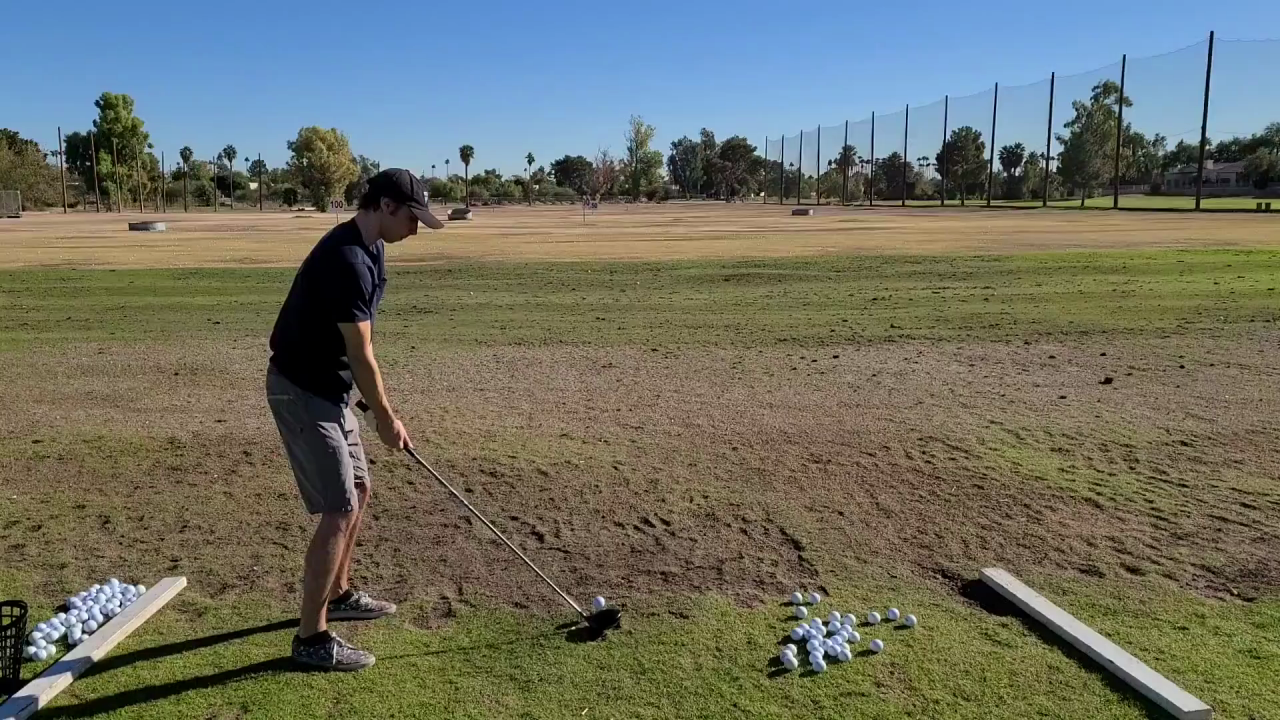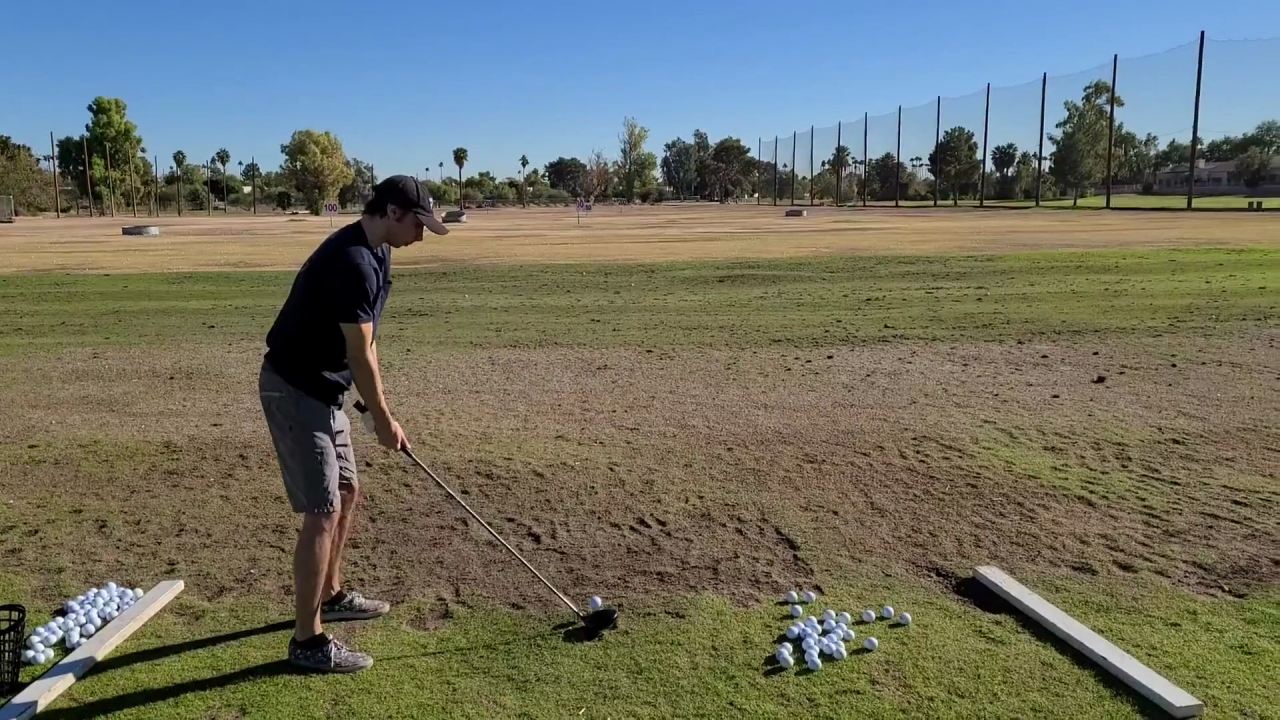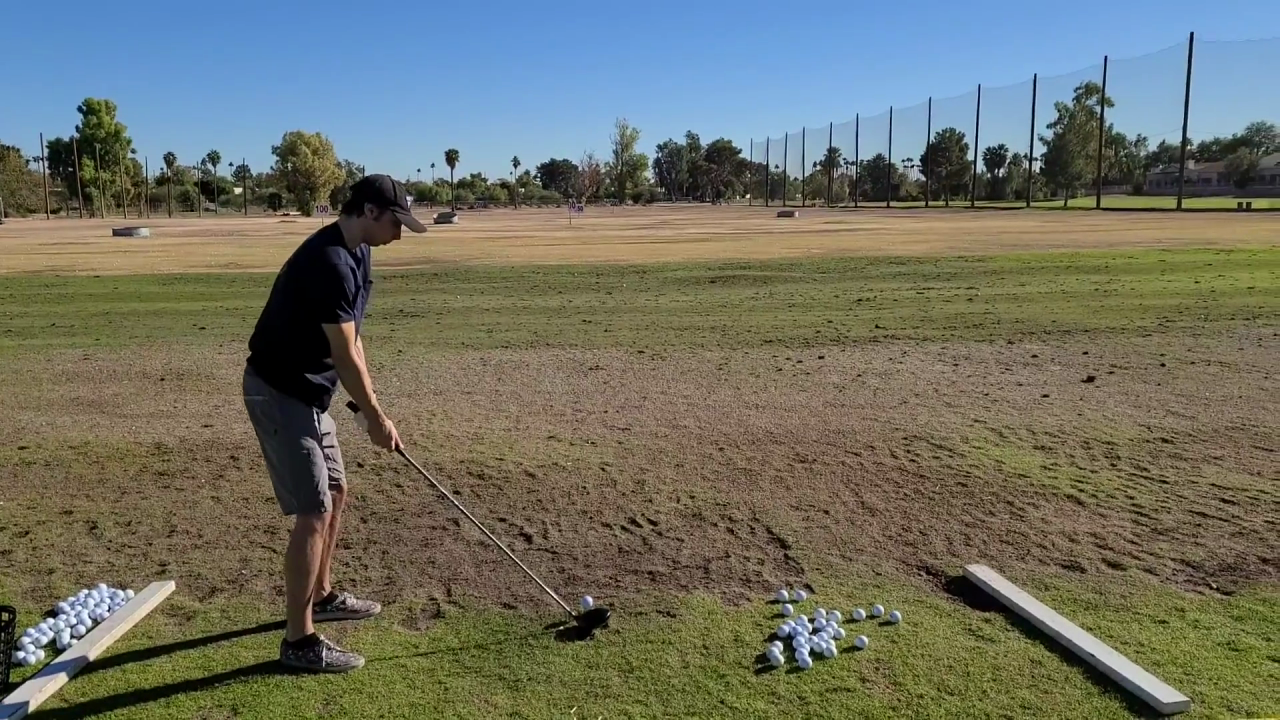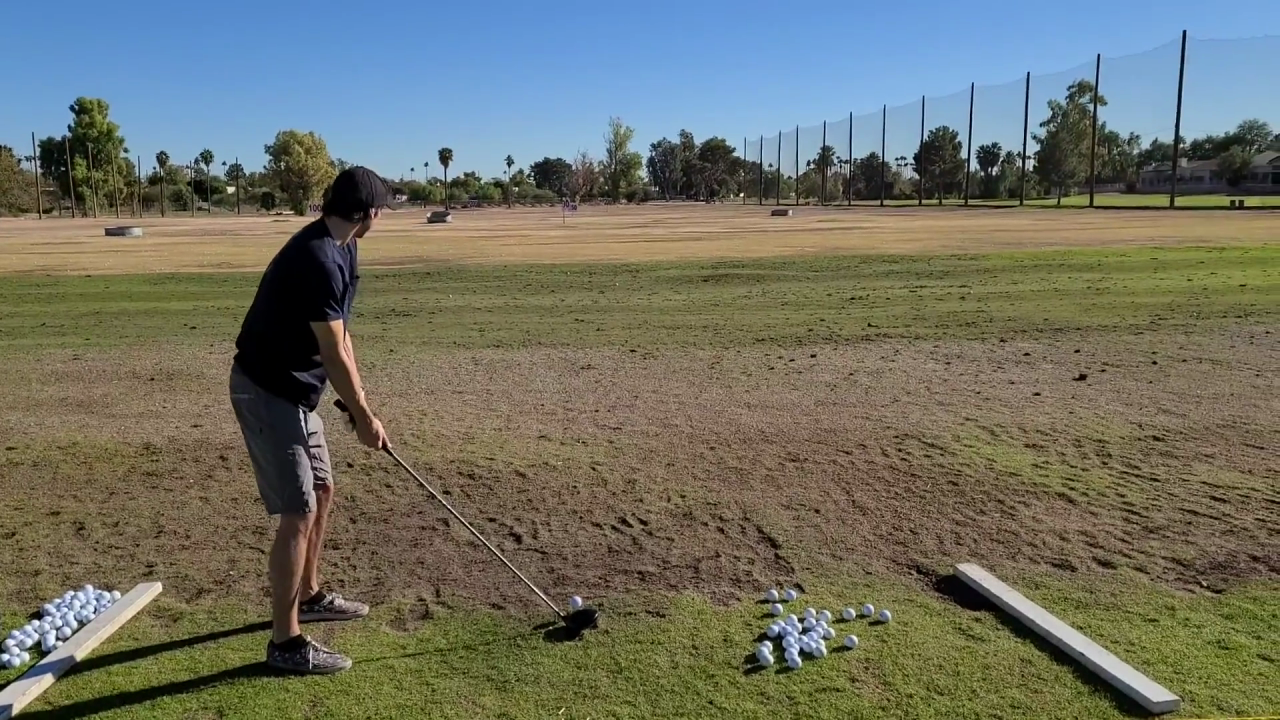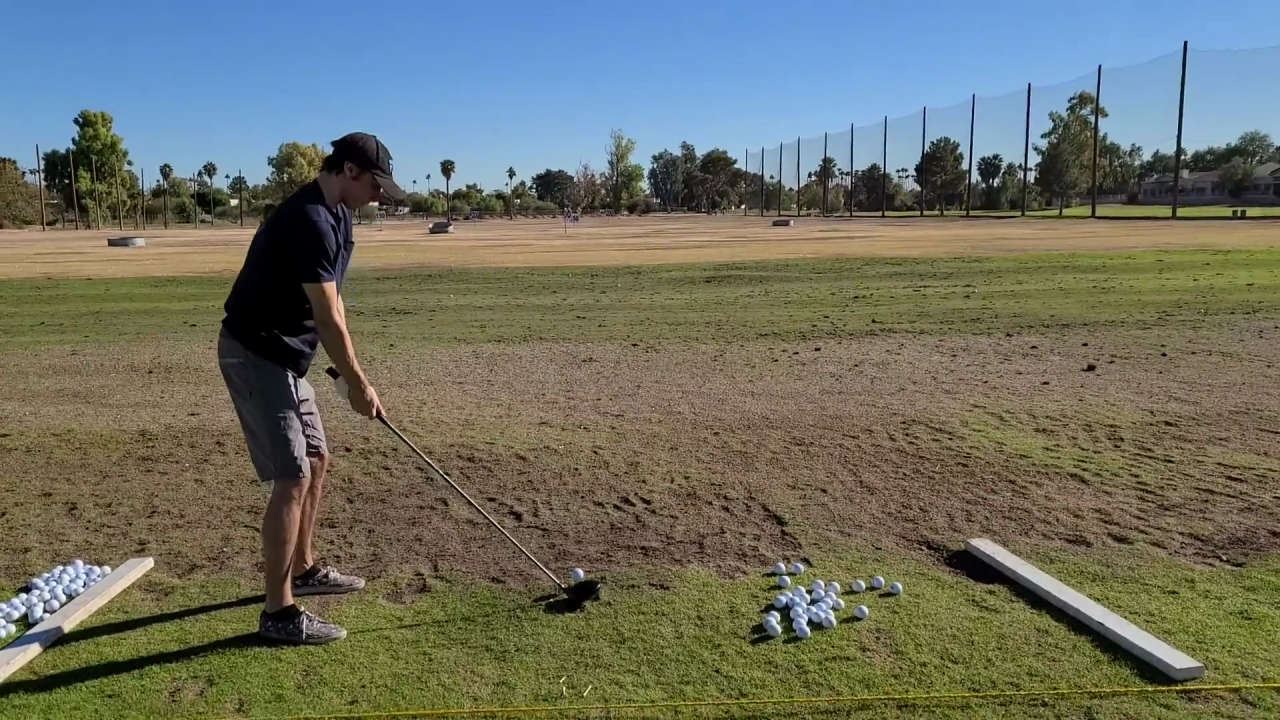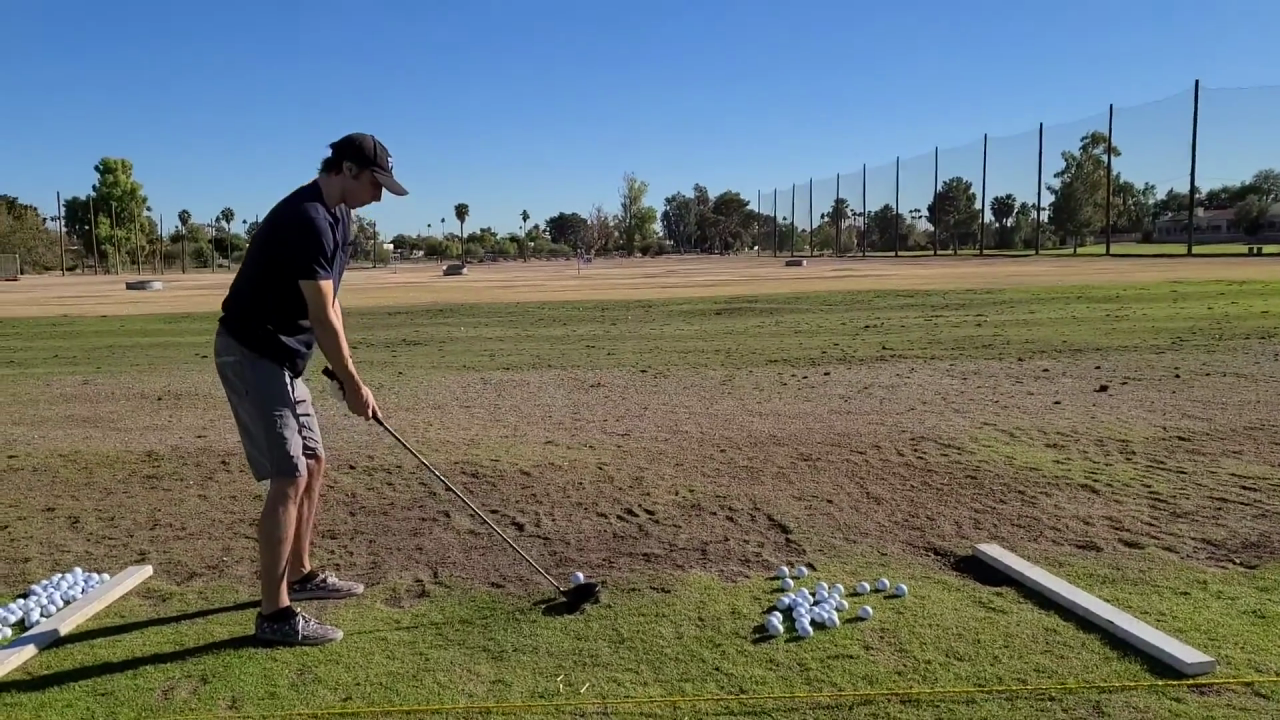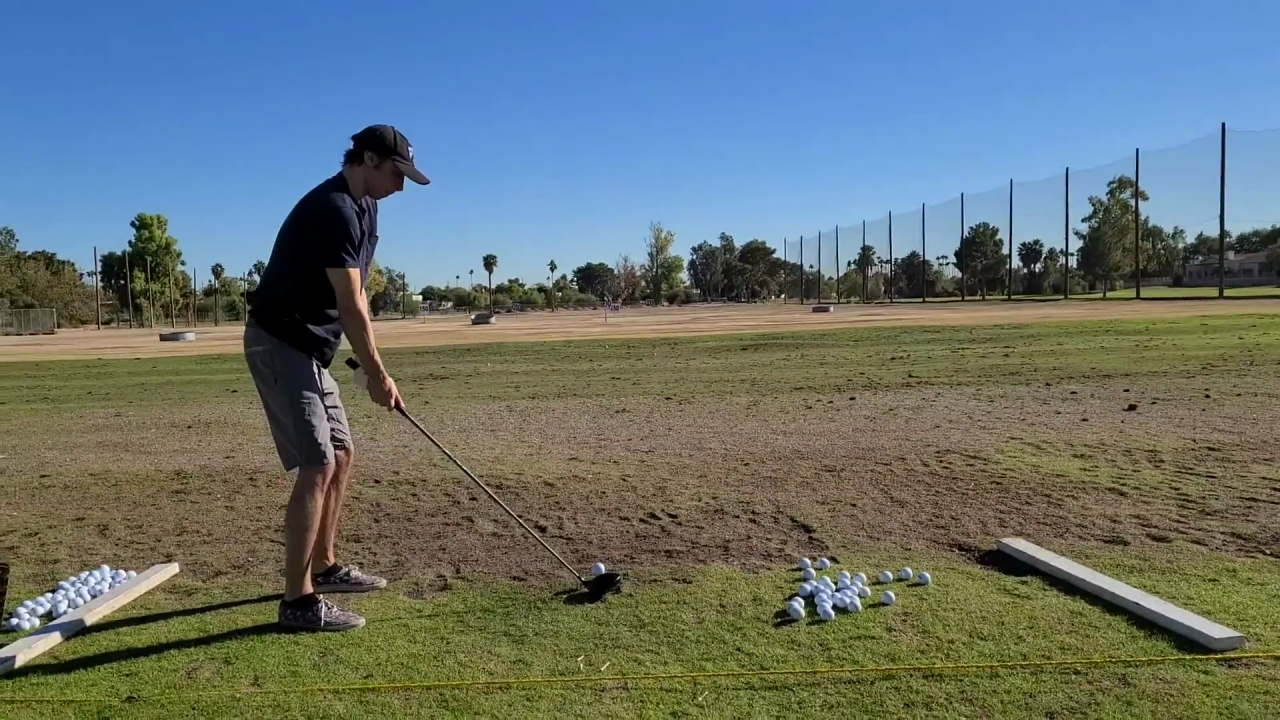
dt=0.7s
person 1, frame 1
left shoulder: (367, 248)
right shoulder: (348, 261)
right elbow: (360, 355)
left wrist: (376, 406)
right wrist: (387, 419)
left hip: (327, 388)
right hip: (304, 392)
left knee: (357, 492)
right knee: (339, 510)
left ankle: (338, 593)
right ankle: (312, 636)
person 1, frame 2
left shoulder: (374, 252)
right shoulder: (352, 262)
left elbow: (365, 341)
right elbow: (360, 356)
left wrist: (379, 406)
right wrist: (383, 419)
left hip: (320, 387)
right hip: (295, 389)
left knee: (346, 492)
right knee: (322, 512)
left ankle: (330, 594)
right ankle: (307, 639)
person 1, frame 3
left shoulder: (356, 253)
right shoulder: (330, 263)
left elbow: (351, 340)
right elbow: (345, 355)
left wrist: (371, 405)
right wrist: (376, 418)
left hip: (308, 390)
right hip: (280, 392)
left knee: (335, 493)
right knee: (313, 512)
left ankle: (321, 595)
right ankle: (299, 640)
person 1, frame 4
left shoulder: (340, 249)
right shoulder: (317, 260)
left elbow: (340, 336)
right elbow: (333, 355)
left wrist: (359, 403)
right wrist: (364, 417)
left hip: (294, 388)
right hip: (268, 391)
left knee: (321, 492)
right knee: (299, 512)
left ankle: (309, 594)
right ankle: (285, 641)
person 1, frame 5
left shoulder: (336, 215)
right shoulder: (309, 221)
left elbow: (331, 303)
right elbow: (328, 319)
left wrist: (351, 373)
right wrist: (358, 384)
left hip: (284, 354)
right hip: (257, 356)
left knee: (315, 461)
right knee: (292, 478)
left ankle: (302, 569)
right ankle: (279, 612)
person 1, frame 6
left shoulder: (337, 216)
right shoulder: (306, 219)
left elbow: (328, 304)
right elbow: (323, 318)
left wrist: (345, 374)
right wrist: (354, 384)
left hip: (280, 354)
right hip: (253, 354)
left knee: (312, 463)
right knee: (289, 477)
left ankle: (300, 573)
right ankle: (275, 613)
person 1, frame 7
left shoulder: (363, 207)
right shoulder: (333, 210)
left elbow: (355, 295)
right elbow: (350, 306)
left wrist: (368, 364)
right wrist: (378, 374)
left hip: (306, 347)
right hip: (282, 346)
left knee: (340, 455)
right knee: (317, 466)
left ankle: (324, 566)
right ankle: (298, 600)
